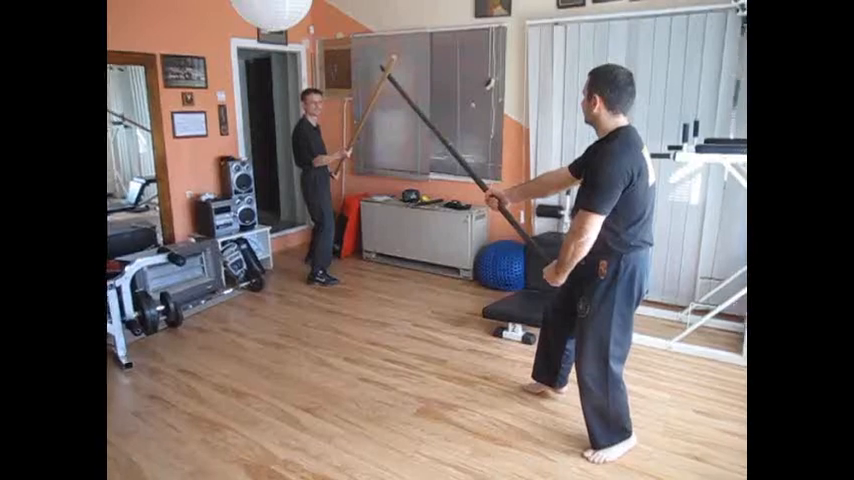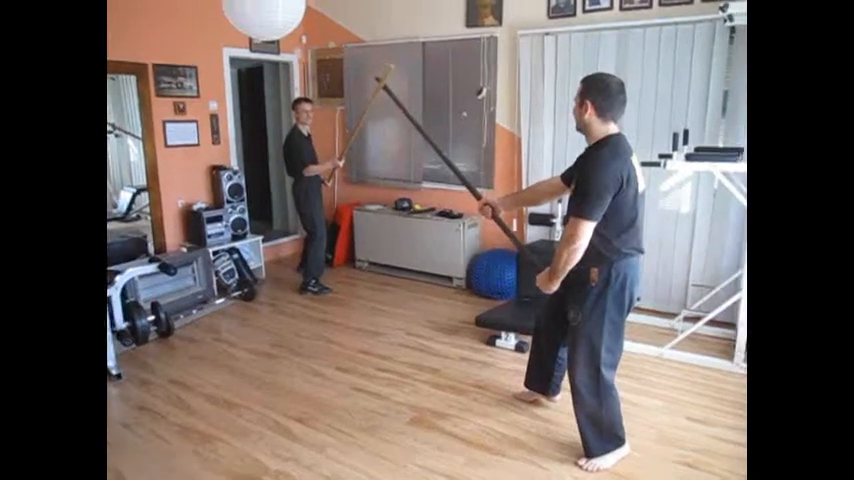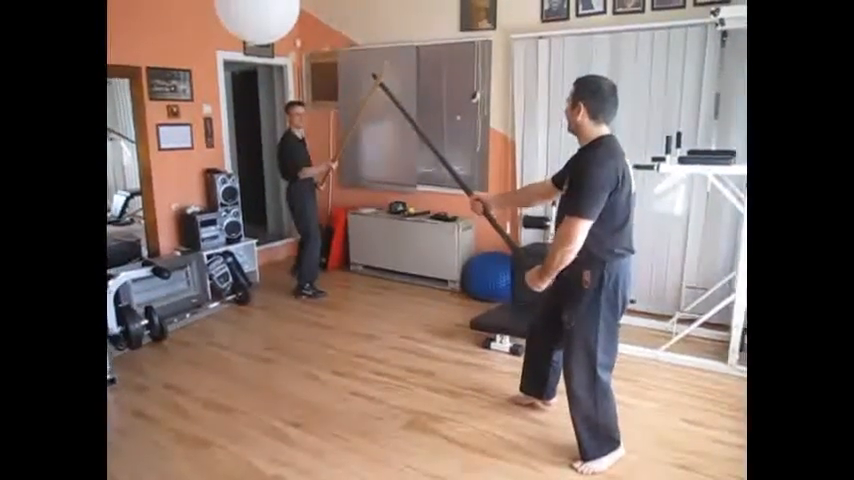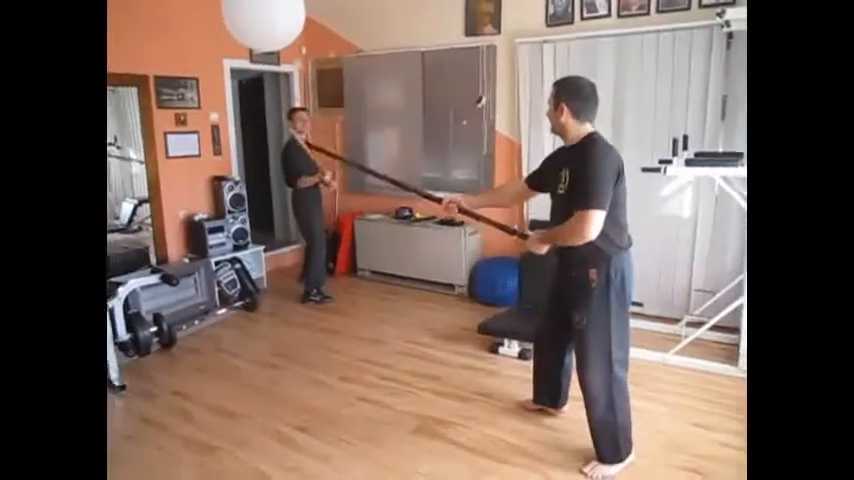
dt=1s
person 1, frame 1
left shoulder: (614, 156)
right shoulder: (615, 144)
left elbow: (584, 231)
right elbow: (561, 178)
left wrist: (559, 270)
right wrist: (511, 195)
left hip: (617, 267)
right hip: (603, 259)
left knee: (597, 354)
right knee: (558, 316)
left ankle: (615, 436)
right ankle: (551, 379)
person 1, frame 2
left shoulder: (604, 162)
right shoulder: (606, 151)
left elbow: (576, 238)
right elbow: (553, 187)
left wrist: (552, 277)
right wrist: (503, 203)
left hip: (607, 274)
right hip: (593, 267)
left knee: (589, 361)
right knee: (550, 324)
left ankle: (608, 444)
right ankle: (544, 387)
person 1, frame 3
left shoulder: (599, 162)
right shoulder: (593, 154)
left elbow: (571, 237)
right elbow: (546, 190)
left wrist: (544, 274)
right wrist: (494, 200)
left hip: (599, 275)
right hip: (582, 269)
left knee: (585, 363)
right knee: (544, 329)
left ankle: (603, 447)
right ankle: (539, 391)
person 1, frame 4
left shoulder: (599, 157)
right shoulder: (564, 156)
left elbow: (587, 228)
right elbow: (519, 190)
left wrist: (543, 238)
right wrist: (467, 201)
left hip: (602, 272)
right hip: (573, 267)
left knee: (600, 363)
right knee: (551, 336)
right ankle: (550, 398)
person 2, frame 1
left shoulder: (313, 126)
right shoulder: (303, 129)
right elbow: (315, 160)
left wrist: (328, 168)
right wrist: (338, 156)
left hip: (319, 178)
right hip: (313, 180)
left knee: (321, 221)
right knee: (326, 224)
left ankle: (313, 255)
right ankle: (317, 272)
person 2, frame 2
left shoulder: (305, 135)
right shoulder: (294, 139)
right elbow: (305, 170)
left wrist: (321, 175)
right wrist: (330, 165)
left hip: (311, 188)
right hip: (305, 189)
left knee: (314, 231)
right knee: (318, 234)
left ankle: (305, 265)
right ankle: (310, 281)
person 2, frame 3
left shoulder: (299, 139)
right shoulder: (288, 142)
right elbow: (300, 172)
left wrist: (315, 179)
right wrist: (324, 167)
left hip: (305, 191)
right hip: (299, 193)
left knee: (308, 235)
right knee: (313, 238)
left ankle: (300, 268)
right ankle: (304, 285)
person 2, frame 4
left shoulder: (306, 146)
right shoulder: (291, 150)
right elbow: (299, 182)
left wrist: (327, 179)
right wrist: (319, 178)
left hip: (313, 198)
right hip: (303, 200)
left knee: (314, 242)
right knee: (317, 243)
left ankle: (307, 276)
right ankle: (311, 290)
